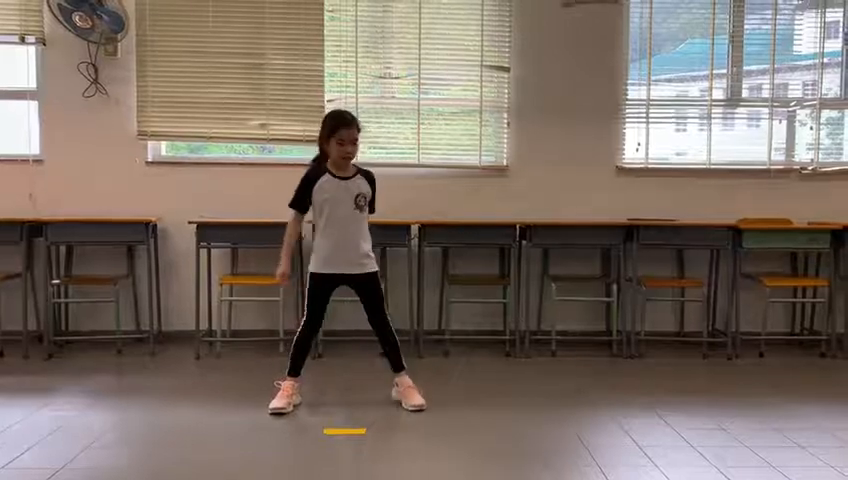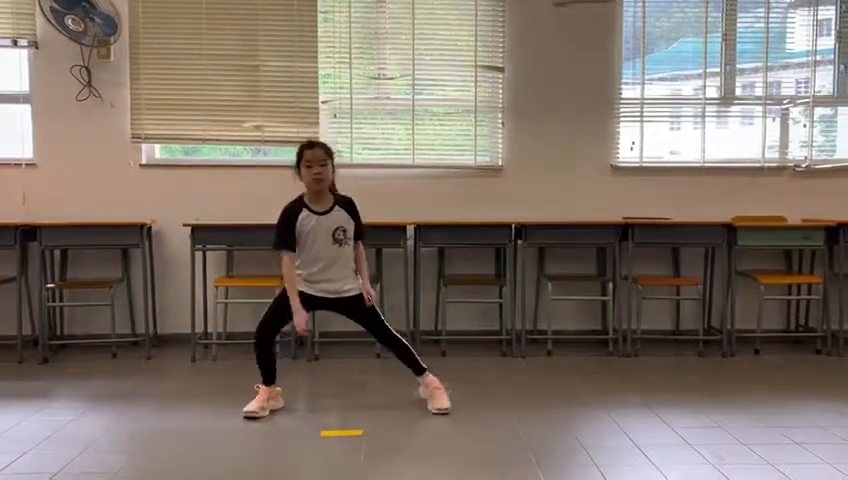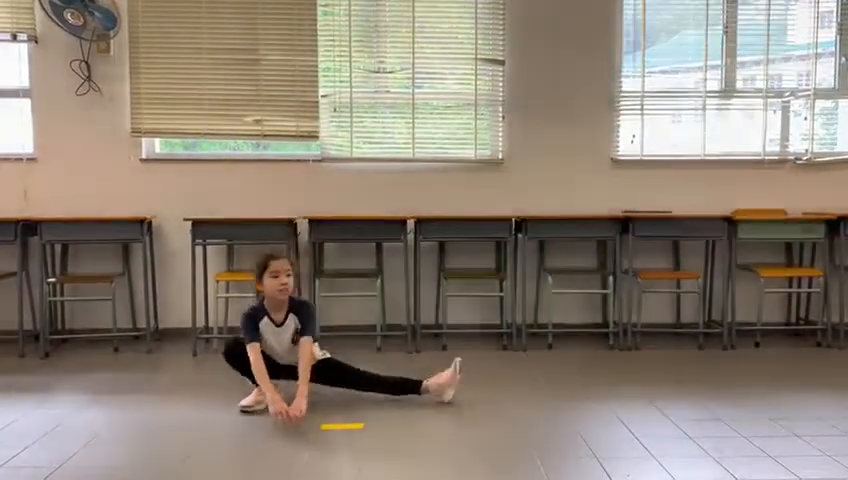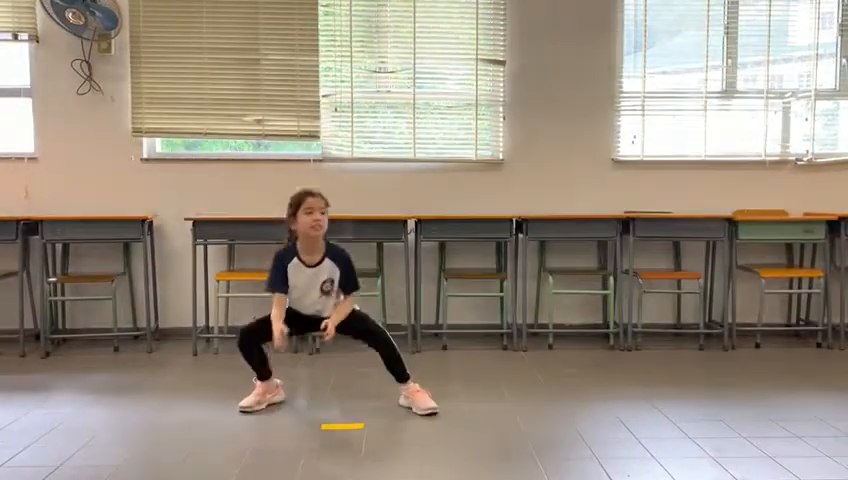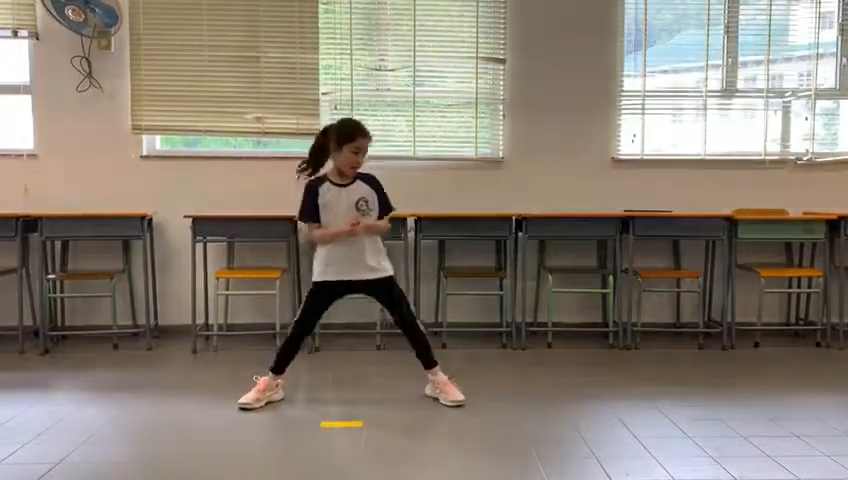
dt=1s
person 1, frame 1
left shoulder: (365, 178)
right shoulder: (314, 179)
right elbow: (296, 220)
right wrist: (284, 260)
left hip: (363, 265)
right hip: (323, 267)
left knee: (380, 322)
right knee: (310, 324)
left ankle: (402, 382)
right ankle: (290, 385)
person 1, frame 2
left shoulder: (347, 208)
right shoulder: (291, 214)
left elbow: (357, 246)
right elbow: (288, 263)
left wrist: (365, 282)
right wrist: (296, 308)
left hip: (346, 289)
right hip: (303, 288)
left knee: (384, 333)
right knee: (263, 334)
left ankle: (427, 381)
right ankle: (269, 392)
person 1, frame 3
left shoulder: (303, 309)
right shoulder: (251, 317)
left elbow: (306, 351)
right elbow: (256, 358)
left wrist: (302, 396)
right wrist: (271, 395)
left hip: (312, 363)
right hip: (275, 364)
left knee: (366, 380)
right knee: (233, 348)
left ankle: (430, 386)
right ankle: (262, 392)
person 1, frame 4
left shoulder: (339, 256)
right shoulder: (284, 257)
left elbow: (348, 298)
right elbow: (278, 303)
left wrist: (335, 320)
right wrist: (278, 327)
left hip: (335, 314)
right hip: (298, 314)
left knee: (380, 337)
right knee: (246, 337)
left ankle: (408, 389)
right ankle: (268, 387)
person 1, frame 5
left shoulder: (370, 184)
right shoulder: (315, 188)
left elbow: (384, 224)
right elbow: (314, 235)
left wrist: (368, 225)
right wrist: (344, 230)
left hip: (375, 269)
right hip: (331, 272)
left knee: (408, 322)
right knee: (302, 327)
left ankle: (436, 378)
right ankle: (271, 382)
